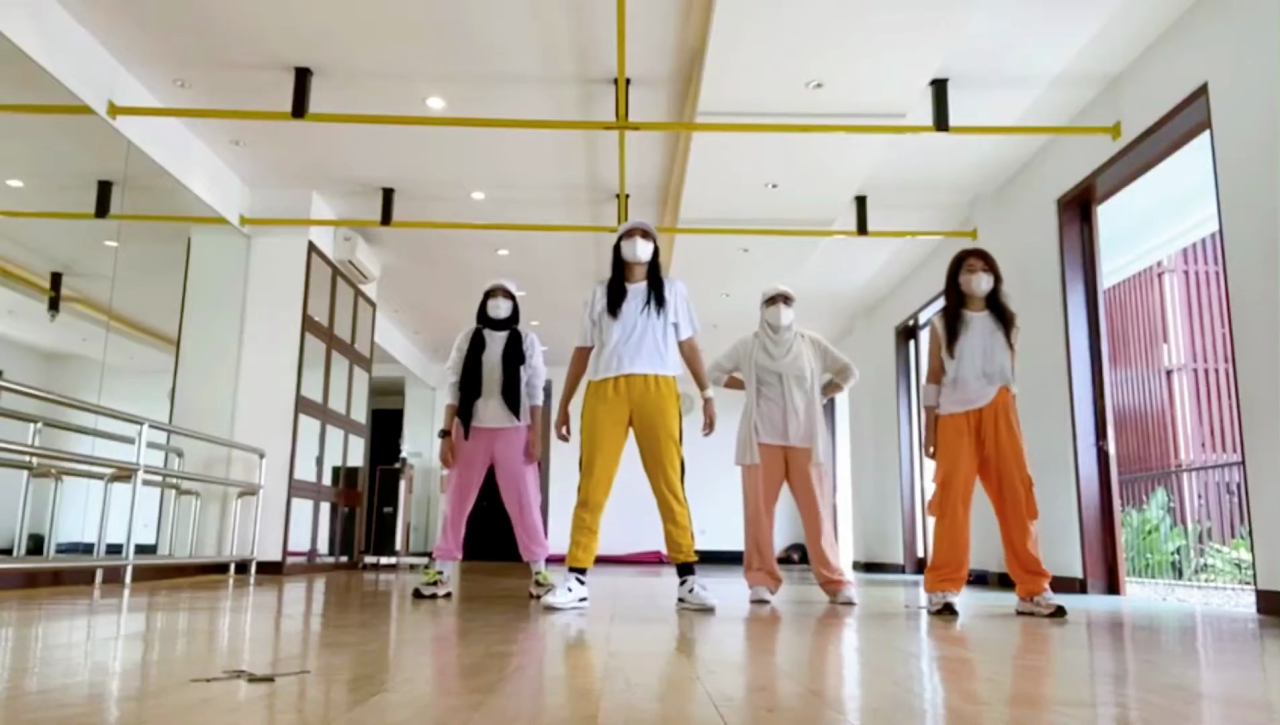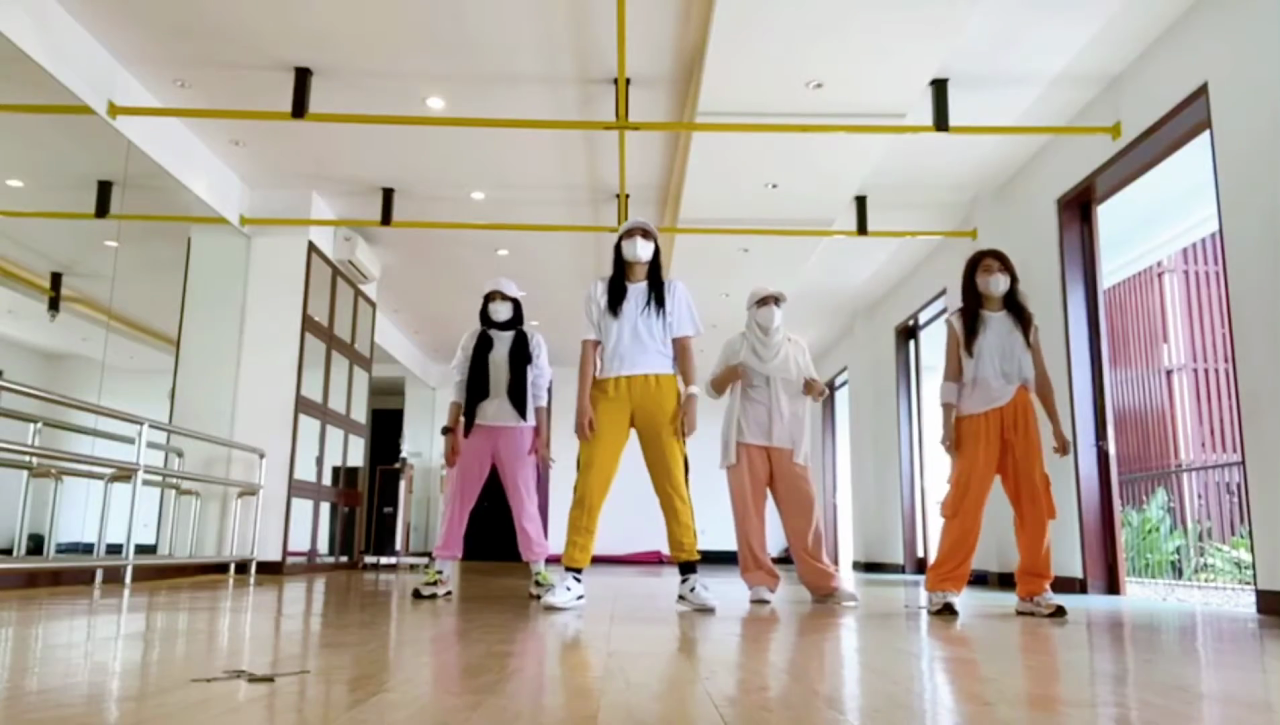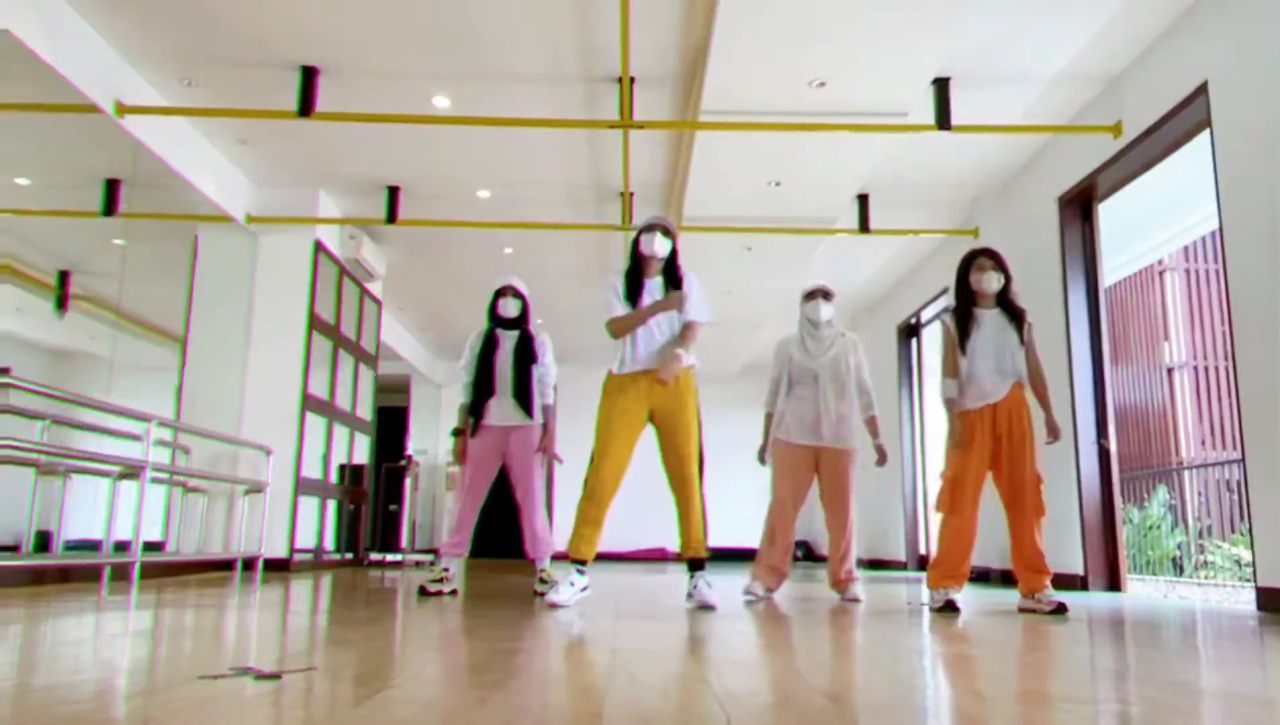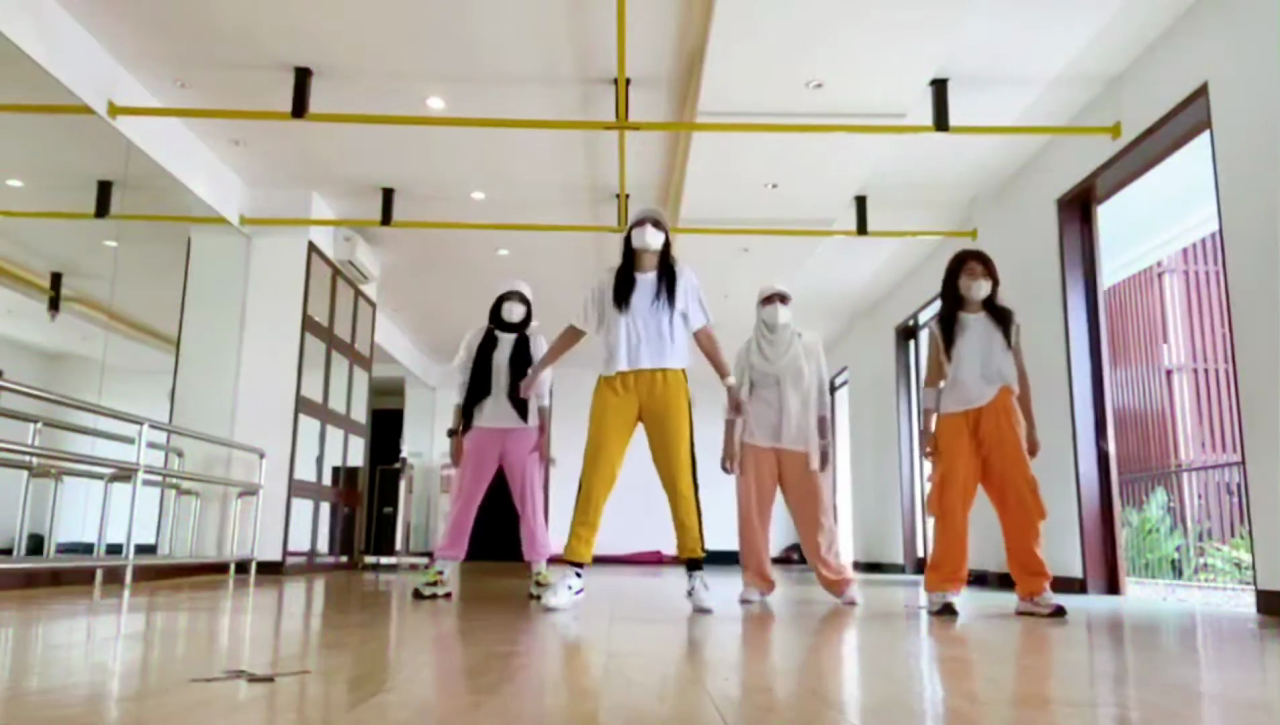
dt=1s
person 1, frame 1
left shoulder: (672, 291)
right shoulder: (600, 294)
left elbow: (688, 345)
right elbow: (583, 351)
left wrist: (707, 394)
right wrist: (563, 404)
left hip: (657, 389)
right hip: (605, 392)
left knee: (669, 481)
right knee: (593, 483)
left ankle: (687, 580)
right ankle: (577, 580)
person 1, frame 2
left shoulder: (673, 290)
right shoulder: (601, 291)
left elbow: (683, 346)
right elbow: (590, 347)
left wrist: (690, 395)
right wrist: (583, 401)
left hip: (658, 390)
right hip: (608, 391)
left knee: (672, 481)
right knee: (590, 481)
left ankle: (689, 578)
right ankle: (573, 578)
person 1, frame 3
left shoulder: (686, 282)
right shoulder: (618, 283)
left elbow: (692, 327)
right elbow: (616, 328)
left wrist: (675, 354)
right wrist: (658, 307)
left hip: (673, 385)
right hip: (624, 386)
left knee: (687, 477)
right knee: (602, 476)
left ankle: (697, 576)
right ankle: (578, 572)
person 1, frame 4
left shoulder: (681, 279)
right shoulder: (608, 284)
left elbow: (702, 332)
right elbow: (576, 329)
left wrist: (728, 380)
right wrist: (539, 367)
left hip: (667, 385)
right hip: (615, 387)
left knee: (680, 479)
right knee: (596, 477)
left ankle: (696, 576)
right ankle: (574, 574)
person 2, frame 1
left shoulder: (1006, 323)
right shoulder: (942, 324)
left elbow: (1009, 375)
right elbow: (933, 379)
left wrist: (1007, 416)
right wrist: (928, 427)
left hip: (1000, 414)
right hip: (956, 418)
left knee: (1016, 498)
right knee: (953, 501)
left ankle: (1032, 590)
right ankle: (943, 588)
person 2, frame 2
left shoulder: (1025, 323)
right shoulder: (960, 323)
left elbow: (1040, 377)
right elbow: (951, 377)
left wrist: (1056, 426)
right wrist: (948, 423)
left hip: (1020, 415)
right hip: (976, 417)
left knee: (1033, 500)
right knee: (966, 499)
left ankle: (1033, 590)
right ankle: (943, 587)
person 2, frame 3
left shoulder: (1019, 319)
right shoulder: (954, 321)
left elbow: (1033, 369)
right elbow: (949, 375)
left wrist: (1049, 413)
right wrist: (953, 418)
left hip: (1012, 410)
right hip: (971, 413)
left knee: (1024, 496)
right knee: (961, 497)
left ankle: (1034, 587)
right ankle: (944, 585)
person 2, frame 4
left shoulder: (1006, 321)
right shoulder: (942, 325)
left elbow: (1020, 376)
right elbow: (933, 380)
left wrist: (1031, 427)
right wrist: (927, 429)
left hip: (1001, 416)
right hip: (957, 420)
left knee: (1020, 500)
right knee: (951, 504)
left ankle: (1033, 590)
right ankle: (942, 588)
person 3, frame 1
left shoulder: (526, 341)
right shoulder: (468, 339)
left elbow: (535, 390)
right elbow: (455, 388)
left wrist: (536, 434)
right wrist: (446, 433)
left hip: (513, 430)
right hip: (471, 429)
left knee: (524, 500)
right knee: (457, 500)
left ankle: (538, 572)
right ankle: (441, 572)
person 3, frame 2
left shoulder: (532, 341)
right shoulder: (473, 339)
left elbow: (540, 392)
right elbow: (460, 387)
left wrist: (542, 435)
right wrist: (450, 430)
left hip: (517, 429)
right hip: (475, 428)
left knee: (524, 500)
right knee: (458, 498)
left ankle: (538, 572)
right ankle: (442, 572)
person 3, frame 3
left shoulder: (538, 341)
right shoulder: (480, 339)
left elbow: (546, 391)
right elbow: (468, 388)
left wrist: (550, 433)
right wrist: (460, 432)
left hip: (525, 427)
right hip: (486, 427)
left knee: (532, 499)
right knee: (468, 497)
left ankle: (543, 569)
right ankle: (448, 569)
person 3, frame 4
left shoulder: (535, 343)
right shoulder: (477, 339)
left elbow: (542, 392)
right elbow: (464, 387)
left wrist: (545, 433)
right wrist: (455, 431)
left hip: (523, 430)
right hip: (481, 428)
left knee: (531, 500)
right knee: (464, 497)
left ankle: (539, 573)
right ankle: (443, 572)
person 4, frame 1
left shoulder: (811, 343)
right shoulder: (748, 345)
left elbow: (848, 372)
right elbow: (715, 372)
left wrist: (822, 395)
right wrist: (748, 386)
left hip: (805, 438)
right hip: (762, 437)
left knee: (817, 509)
right knee: (759, 508)
left ankle: (835, 581)
right ankle: (762, 580)
person 4, frame 2
left shoulder: (796, 347)
right shoulder: (736, 345)
left elbow: (813, 388)
right elbow: (713, 389)
left wrist: (820, 390)
right wrist: (726, 376)
left hip: (787, 440)
right hip: (746, 439)
left knee: (802, 508)
right knee: (749, 510)
left ankle: (823, 582)
right ankle: (759, 580)
person 4, frame 3
left shoulder: (850, 344)
right shoulder: (787, 346)
left elbow: (864, 394)
right elbow: (774, 393)
left wrist: (877, 439)
right wrist: (765, 439)
left hip: (838, 438)
right hip: (793, 436)
left knee: (841, 510)
right knee: (783, 506)
left ankle: (844, 578)
right ankle: (766, 576)
person 4, frame 4
left shoulder: (810, 346)
right shoulder: (748, 351)
left elbow: (821, 397)
left wrist: (825, 441)
right wrist: (728, 444)
left hip: (801, 443)
right hip: (757, 442)
left knee: (815, 513)
right knee: (753, 513)
left ankle: (838, 581)
right ankle: (756, 581)
